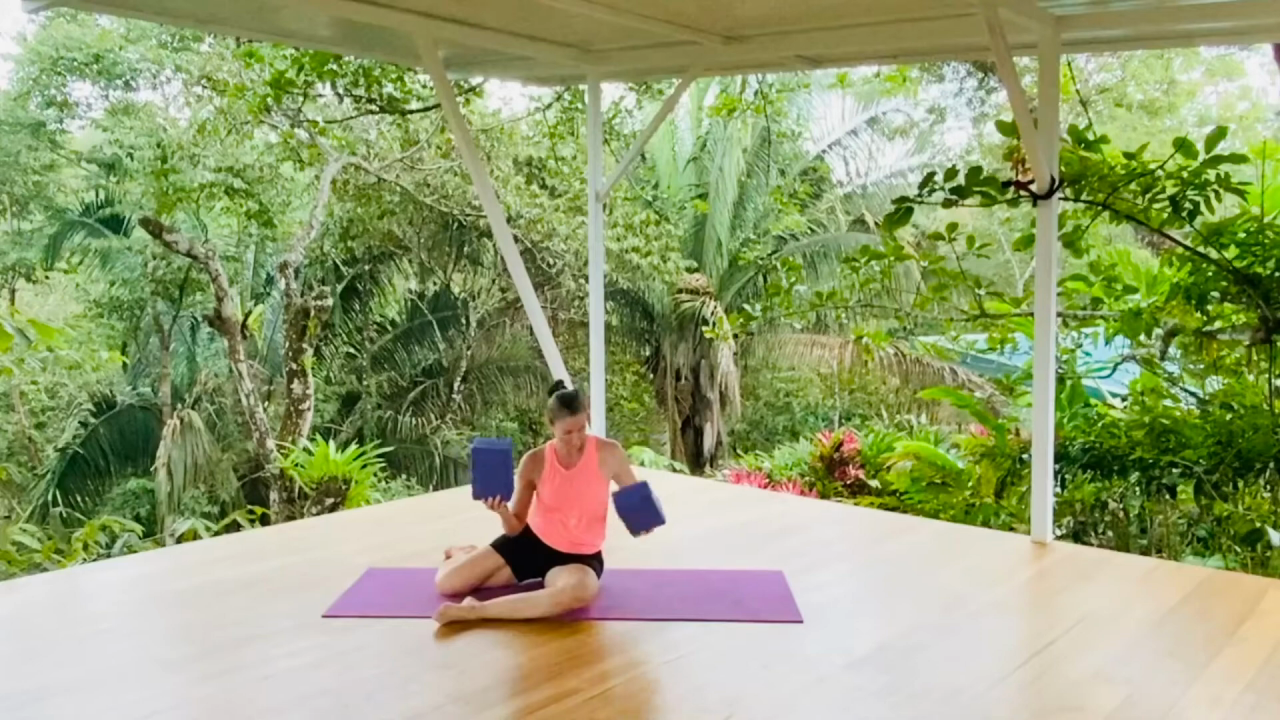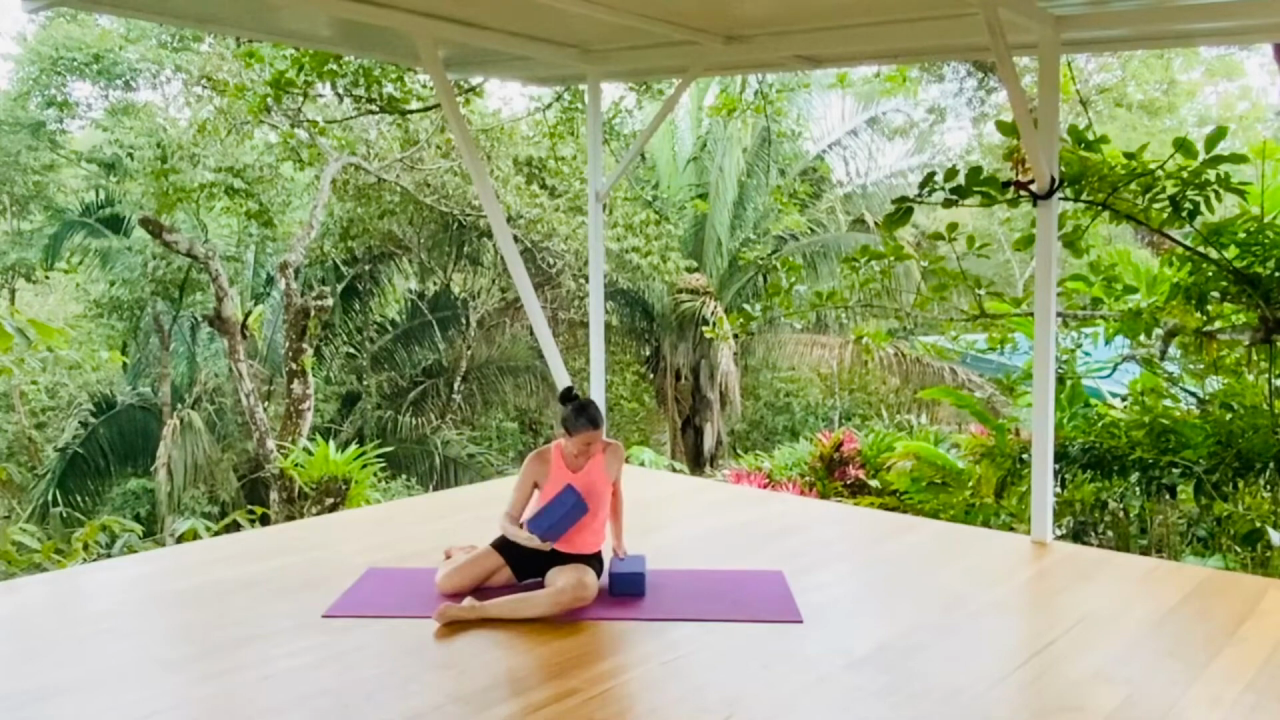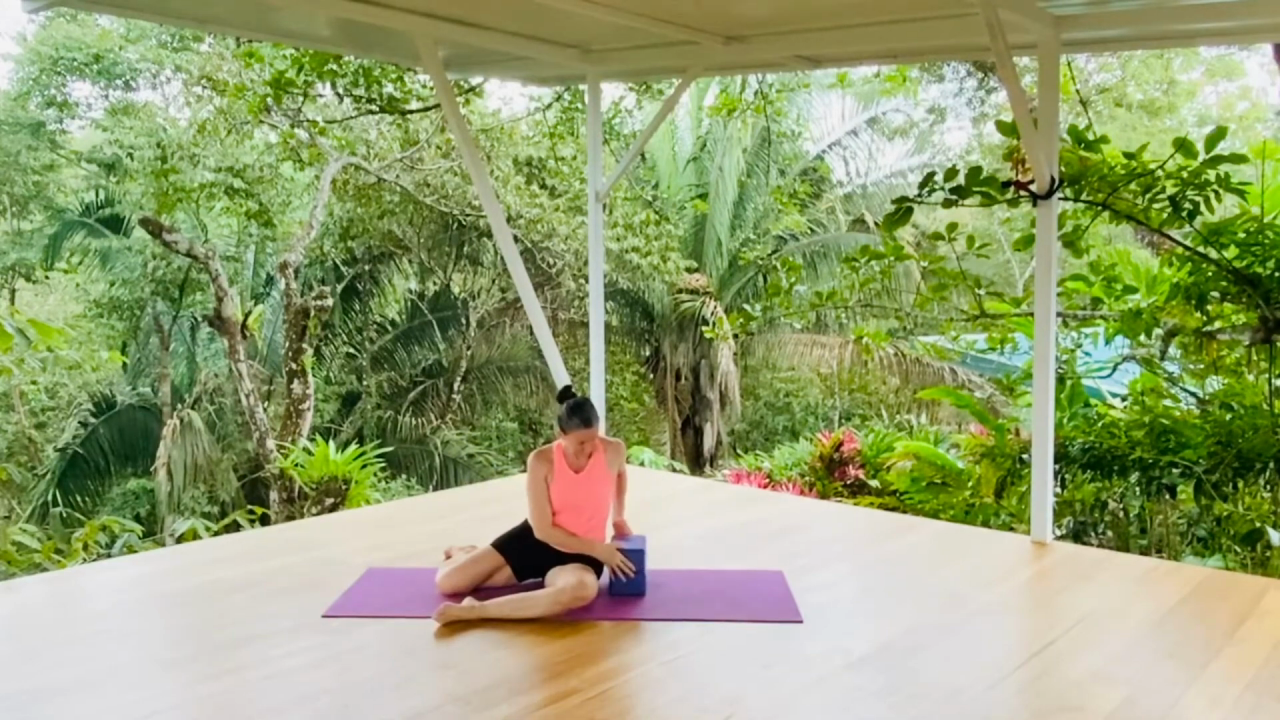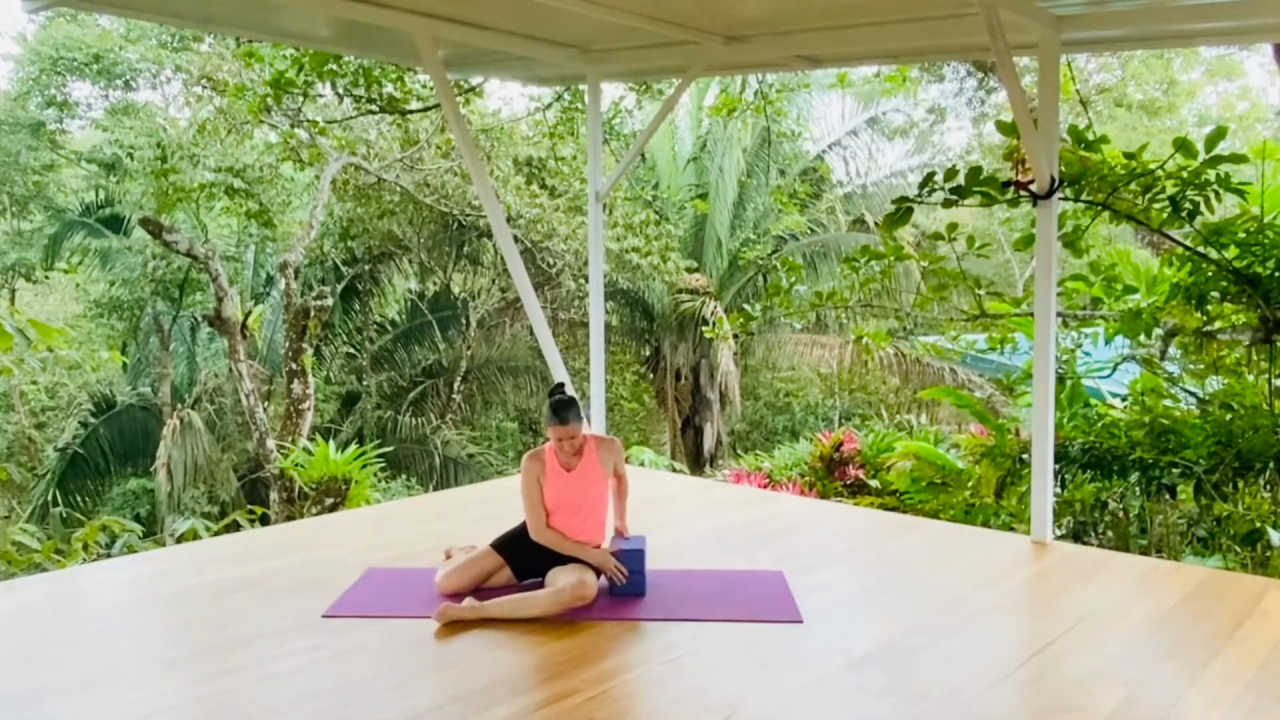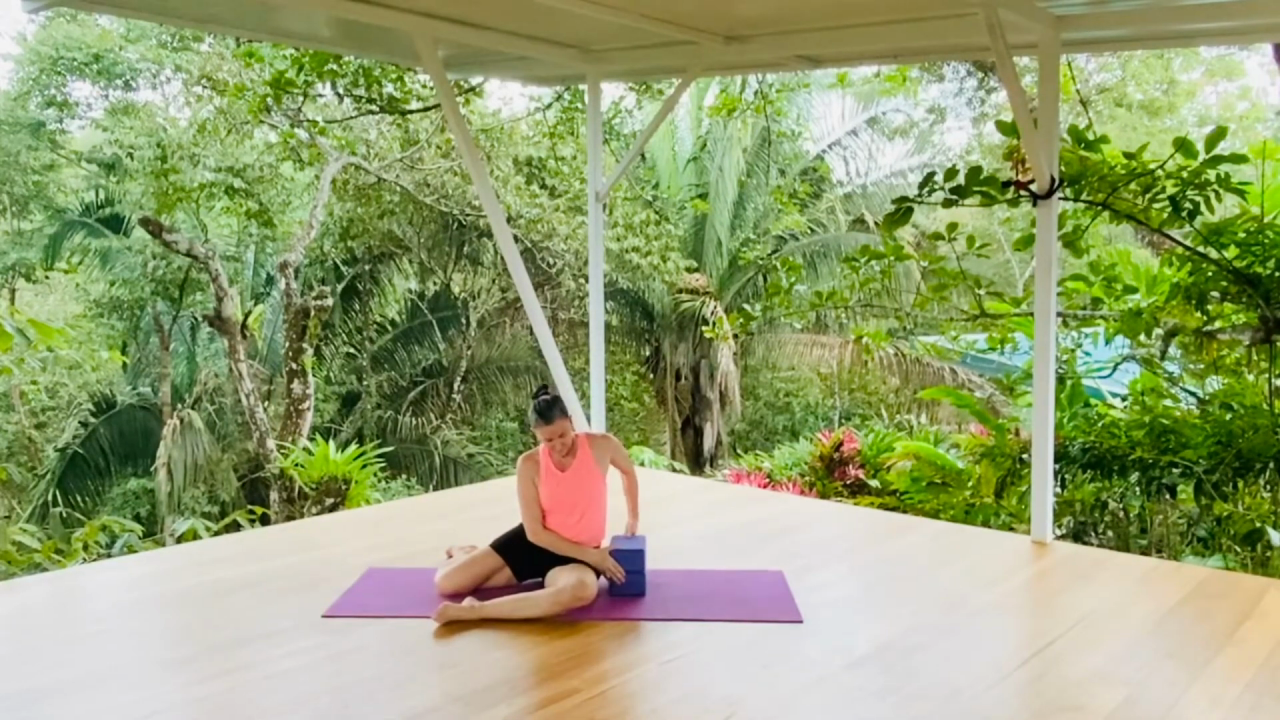
dt=1s
person 1, frame 1
left shoulder: (609, 453)
right shoulder: (534, 462)
right elbow: (515, 527)
right wrist: (503, 513)
left hip: (579, 556)
right hip: (532, 541)
left knee: (579, 592)
right knee: (447, 583)
left ankle: (476, 610)
right ankle: (469, 554)
person 1, frame 2
left shoulder: (613, 454)
right shoulder: (539, 462)
right elbow: (508, 519)
left wrist: (618, 540)
right wrist: (524, 538)
left hip: (580, 557)
right hip: (534, 543)
left knee: (581, 590)
right knee: (446, 582)
left ankle: (476, 610)
right ankle: (468, 554)
person 1, frame 3
left shoulder: (614, 450)
right shoulder: (541, 461)
right elbow: (543, 530)
left wrist: (619, 517)
right wrist: (598, 549)
left hip: (579, 556)
right hip: (534, 540)
left knee: (581, 590)
right knee: (447, 582)
left ankle: (476, 610)
right ankle: (468, 554)
person 1, frame 4
left shoulder: (608, 448)
right shoulder: (534, 462)
left elbow: (620, 476)
right elbow: (538, 530)
left wrist: (620, 520)
right wrist: (592, 554)
left hip: (578, 556)
right hip: (533, 541)
left knee: (582, 589)
right knee: (446, 582)
left ankle: (477, 610)
right ankle: (467, 554)
person 1, frame 5
left shoulder: (601, 445)
right shoulder: (529, 465)
left elbow: (628, 471)
right elbow: (535, 531)
left wrist: (633, 518)
right wrist: (590, 555)
left hip: (580, 555)
right hip: (533, 542)
left knee: (582, 589)
right knee: (446, 582)
left ankle: (476, 610)
right ankle: (468, 554)
